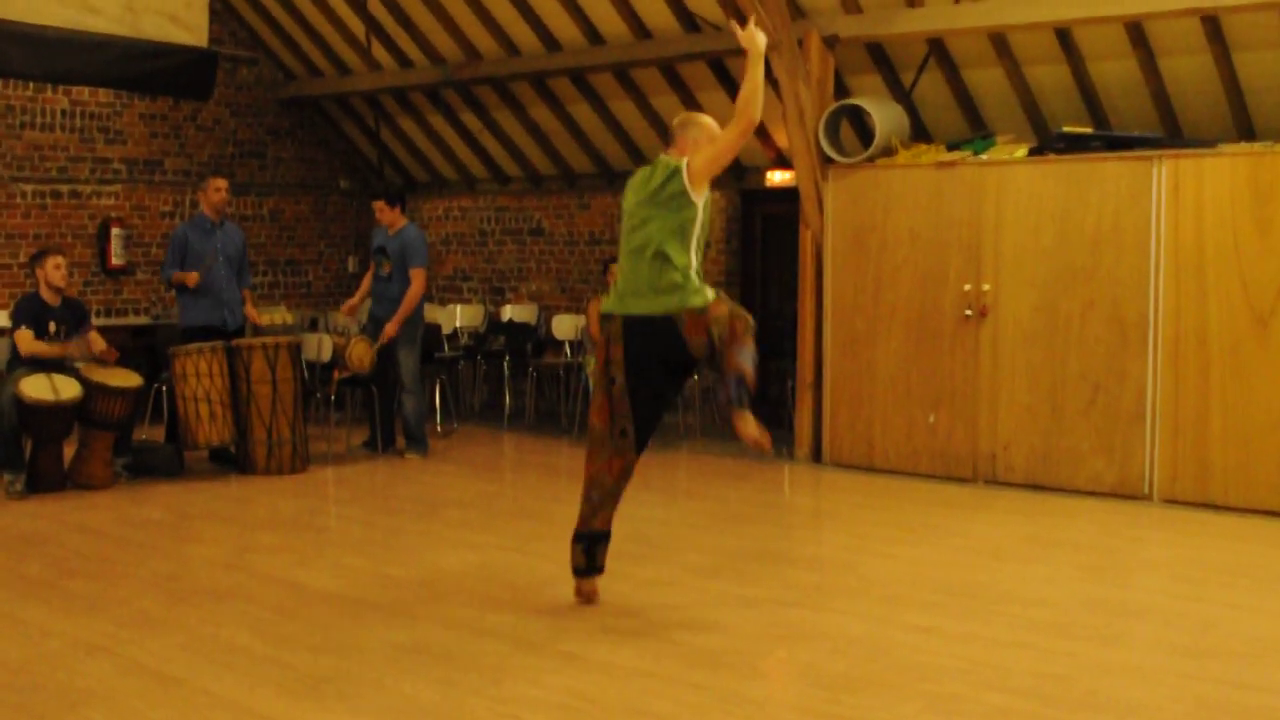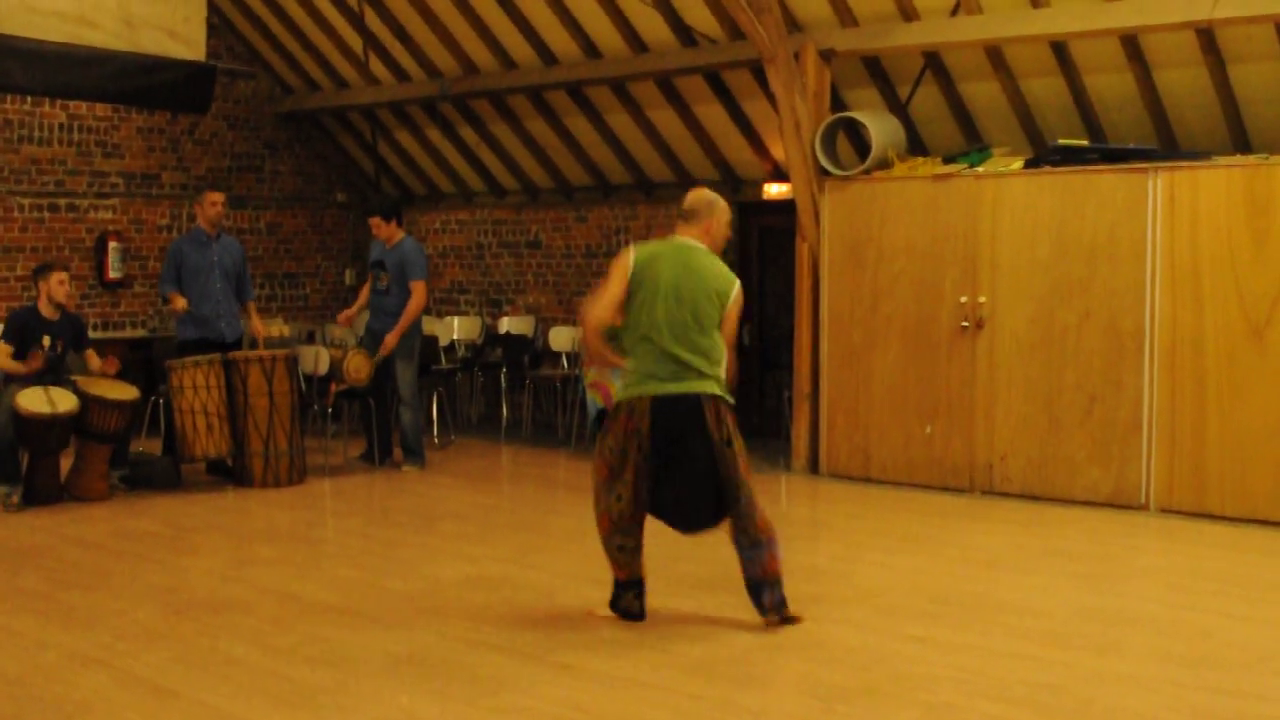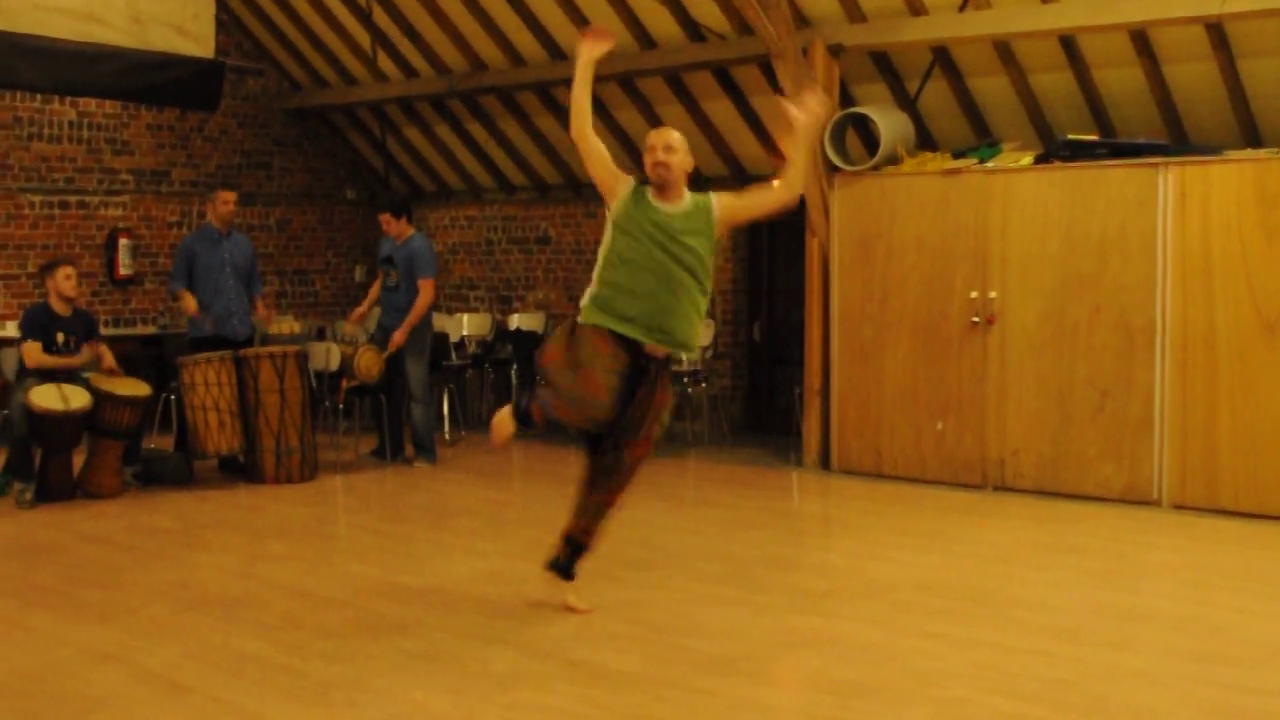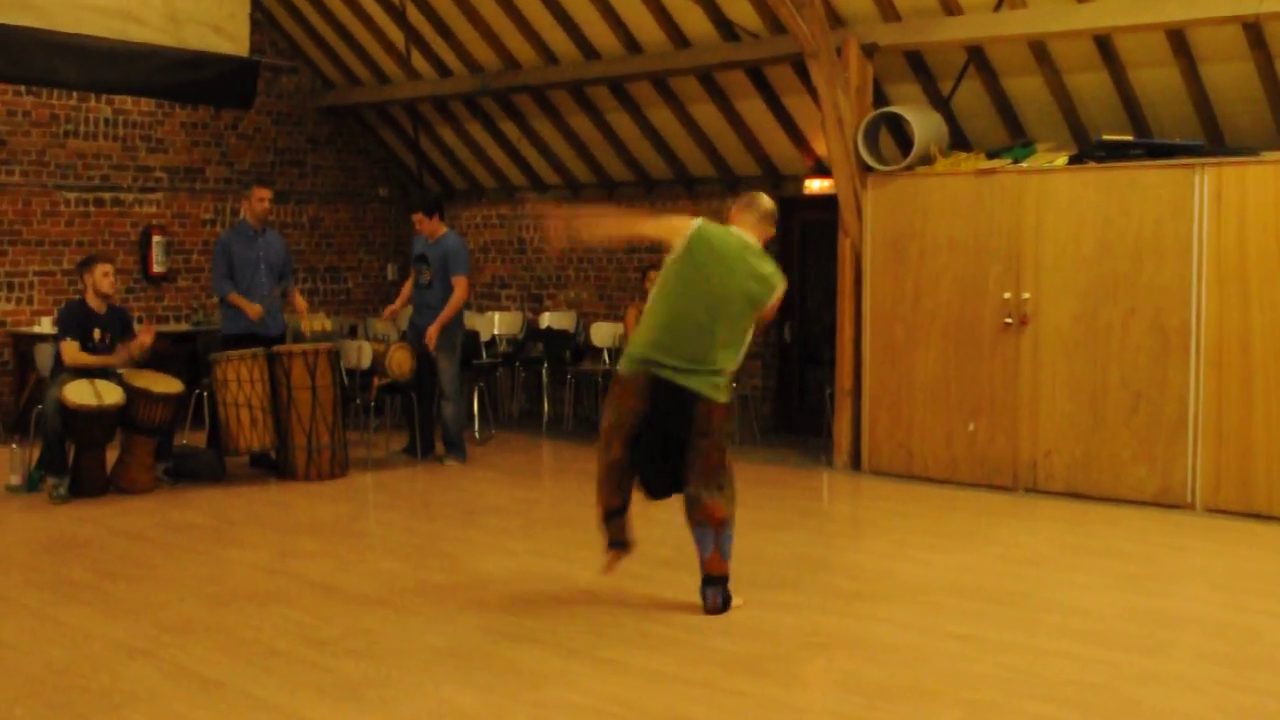
dt=0.4s
person 1, frame 1
left shoulder: (640, 183)
right shoulder: (689, 174)
right elbow: (747, 121)
right wrist: (755, 52)
left hip: (625, 323)
right hip: (679, 316)
left knee: (613, 447)
right knee: (737, 326)
left ankle: (588, 559)
right ankle: (740, 410)
person 1, frame 2
left shoulder: (636, 258)
right shoulder: (725, 283)
left elbow: (593, 318)
right elbow: (725, 358)
left wrist: (605, 356)
left hip: (641, 403)
right hip: (703, 404)
left knee: (618, 500)
right knee: (740, 504)
left ankle: (629, 593)
right ankle: (771, 600)
person 1, frame 3
left shoulder: (713, 210)
right shoulder: (623, 194)
left elbow: (787, 190)
right elbow: (581, 132)
left wrist: (805, 127)
right wrist: (586, 62)
left hip: (654, 355)
right hip: (603, 332)
left knee: (616, 464)
right knee: (590, 406)
left ankle: (565, 564)
right ankle: (525, 409)
person 1, frame 4
left shoulder: (695, 232)
right shoulder: (772, 280)
left elbow: (626, 223)
left wrist: (569, 220)
left hip: (641, 374)
right hip: (701, 393)
left knee: (617, 449)
right knee: (709, 487)
left ankle: (616, 534)
right ankle: (715, 589)
person 2, frame 1
left shoulder: (236, 234)
right shoulder: (184, 233)
right elbow: (167, 271)
left wrist: (248, 304)
right wrist: (183, 277)
left hip: (232, 321)
right hip: (197, 322)
left ankle: (220, 445)
right ankle: (173, 447)
person 2, frame 2
left shoulder: (234, 246)
right shoulder: (181, 246)
left elbow: (244, 287)
right elbow: (166, 282)
left wrist: (253, 317)
right wrist: (175, 297)
left hip: (230, 334)
right hip: (194, 334)
left ankle: (217, 457)
right ankle: (171, 459)
person 2, frame 3
left shoulder: (244, 244)
right shoulder: (192, 244)
right elbow: (175, 279)
left wrist: (259, 306)
right wrist: (186, 296)
left hip: (241, 332)
right hip: (205, 332)
left ankle: (229, 454)
right ankle: (182, 456)
person 2, frame 4
left shoulder: (277, 241)
right shoulder: (228, 240)
left elbow: (286, 276)
right elbow: (220, 283)
left wrist: (295, 296)
right wrist: (245, 305)
left hip: (273, 329)
right hip: (239, 330)
left ankle: (261, 450)
right ankle: (214, 451)
person 3, frame 1
left shoulder: (413, 237)
right shoulder: (378, 233)
left elbow: (417, 285)
left wrist: (396, 322)
right wrist: (357, 299)
left hip: (404, 322)
right hip: (377, 318)
left knee: (408, 382)
right knee: (378, 380)
left ankle: (416, 443)
right ankle: (381, 439)
person 3, frame 2
left shoulder: (411, 250)
right shoulder: (375, 247)
left elbow: (419, 297)
left wrist: (397, 332)
right wrist: (354, 310)
left hip: (402, 334)
right hip: (374, 331)
left knee: (406, 395)
right knee: (374, 392)
left ankle: (413, 455)
right ankle: (378, 451)
person 3, frame 3
left shoulder: (420, 247)
right shoulder: (386, 243)
left elbow: (426, 295)
left wrist: (405, 329)
right wrist: (365, 307)
left hip: (413, 331)
right hip: (385, 327)
left knee: (417, 391)
right knee: (386, 388)
left ankle: (425, 451)
right ankle: (390, 447)
person 3, frame 4
left shoulder: (454, 245)
right shoulder: (418, 241)
left elbow: (461, 291)
left wrist: (438, 325)
right wrist: (398, 305)
left hip: (444, 328)
right hip: (417, 325)
left knee: (448, 389)
right knee: (418, 386)
left ankle: (455, 449)
right ankle: (421, 444)
person 4, frame 1
left shoulder: (74, 306)
right shoulder: (26, 305)
left elbow: (93, 337)
right elbow: (26, 347)
left wrist: (103, 352)
right wrist: (70, 349)
left hip: (60, 370)
right hip: (26, 370)
person 4, frame 2
left shoulder: (73, 322)
right shoulder: (20, 318)
left elbow: (88, 355)
left wrist: (102, 367)
right wrist: (26, 368)
left hip: (58, 383)
right hip: (22, 382)
person 4, frame 3
left shoulder: (84, 318)
right shoulder: (35, 315)
left elbow: (101, 350)
right elbow: (31, 360)
left wrist: (109, 364)
right wrist: (75, 360)
left hip: (71, 380)
right hip: (36, 380)
right knee: (19, 408)
right ankle: (23, 479)
person 4, frame 4
left shoulder: (119, 315)
right shoulder: (71, 312)
left elbow: (134, 352)
right elbow: (70, 358)
left wrist: (142, 345)
right wrist: (113, 359)
left hip: (104, 377)
right hip: (70, 376)
right knee: (53, 403)
right ankle: (56, 474)
